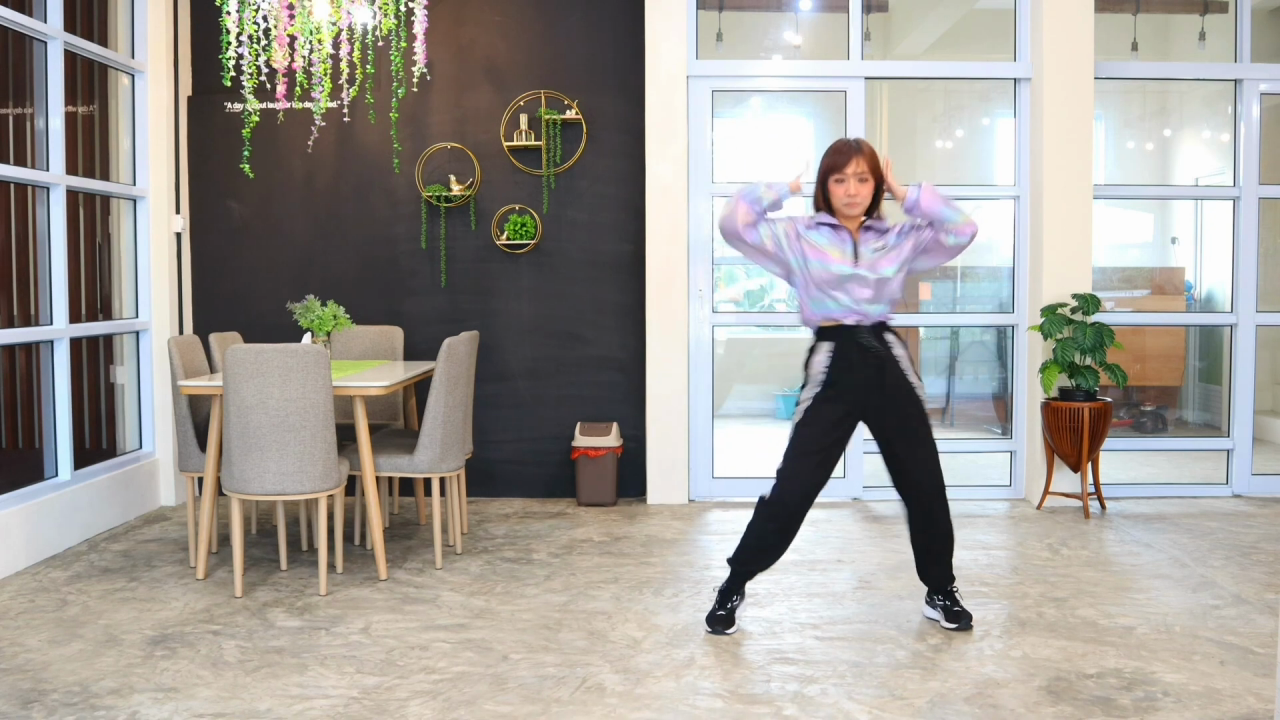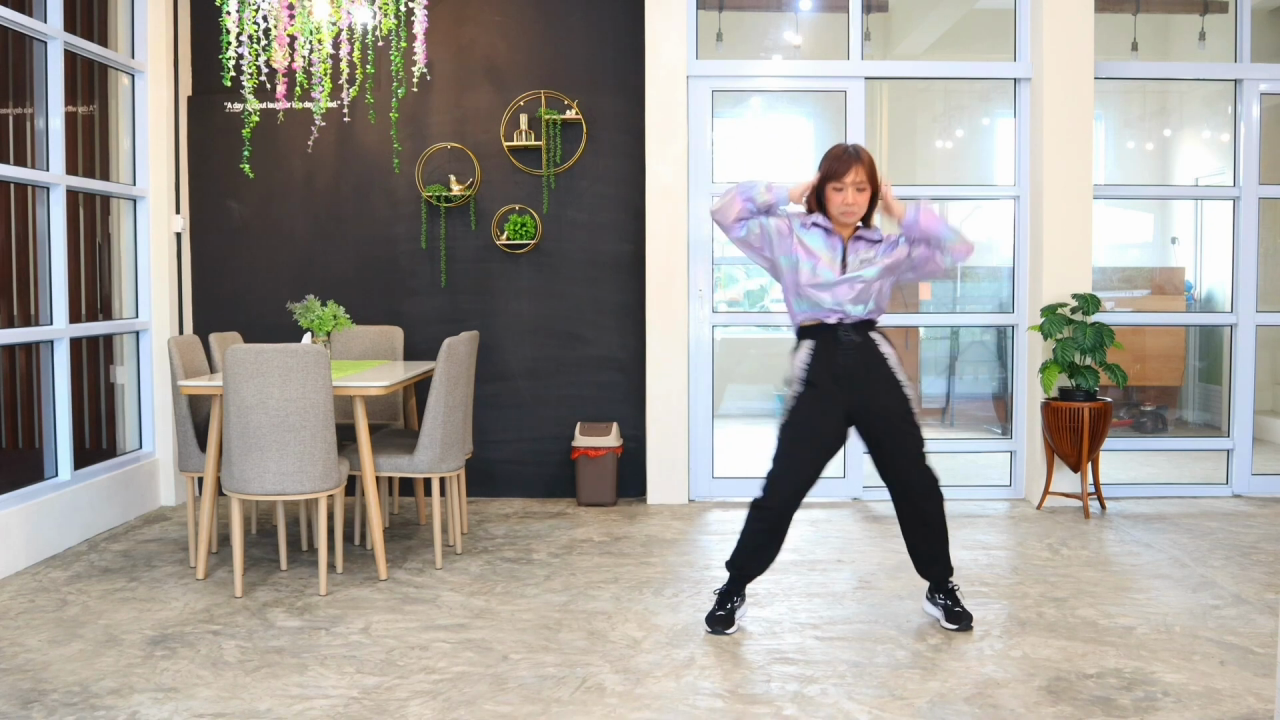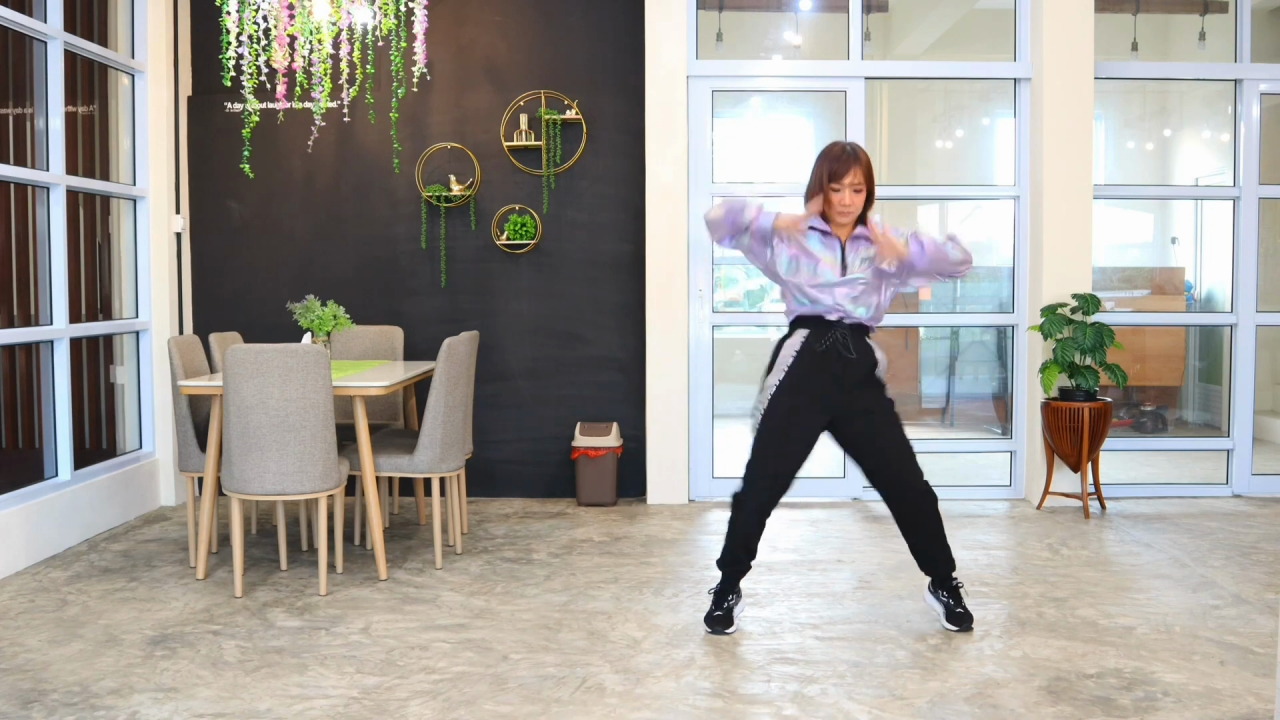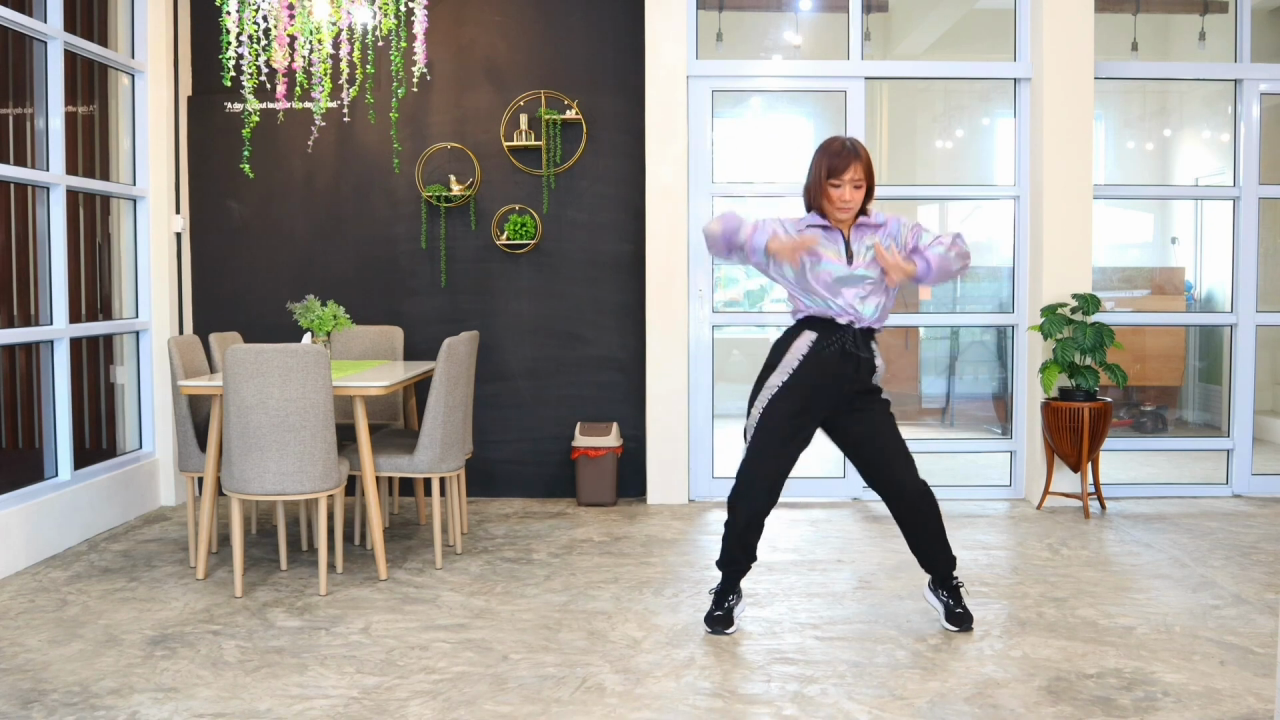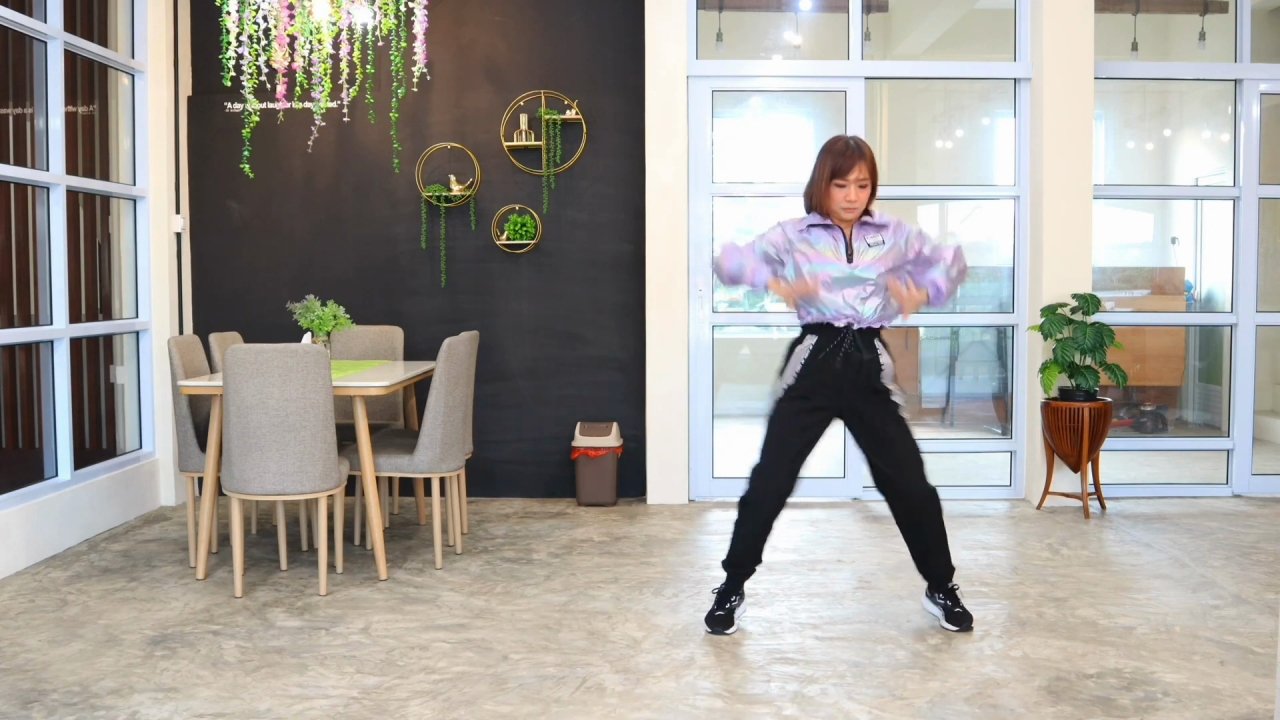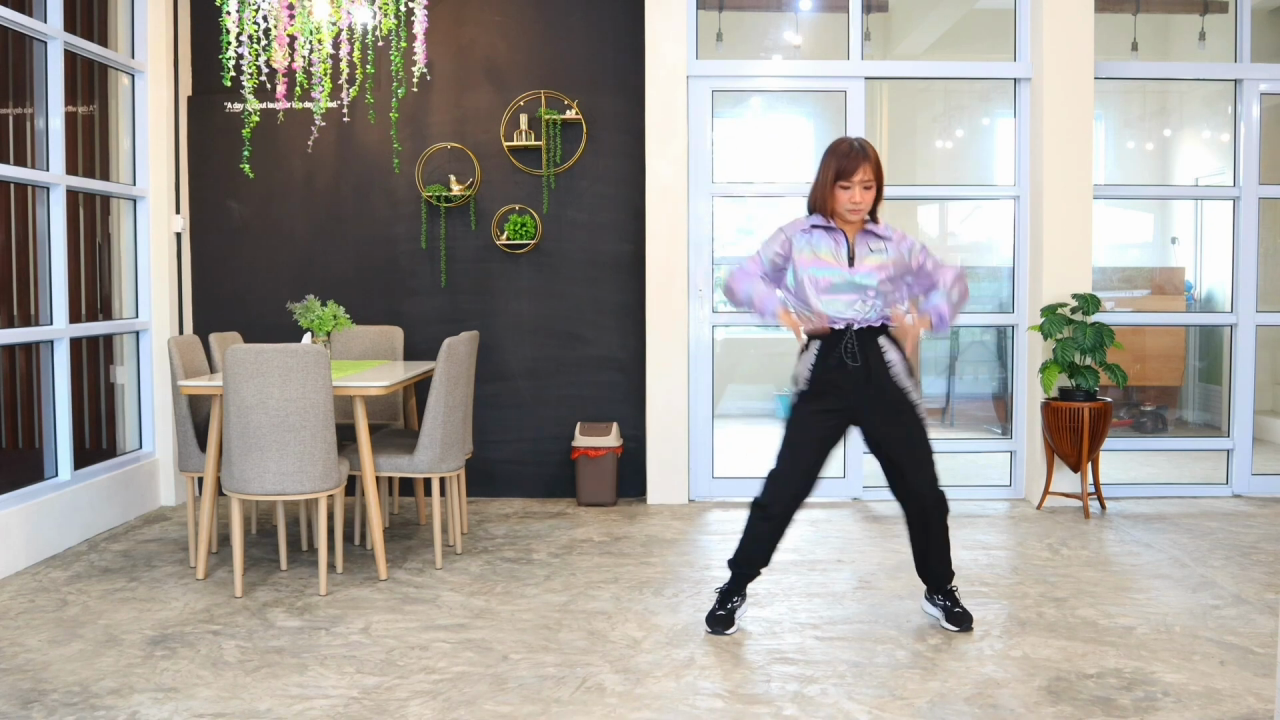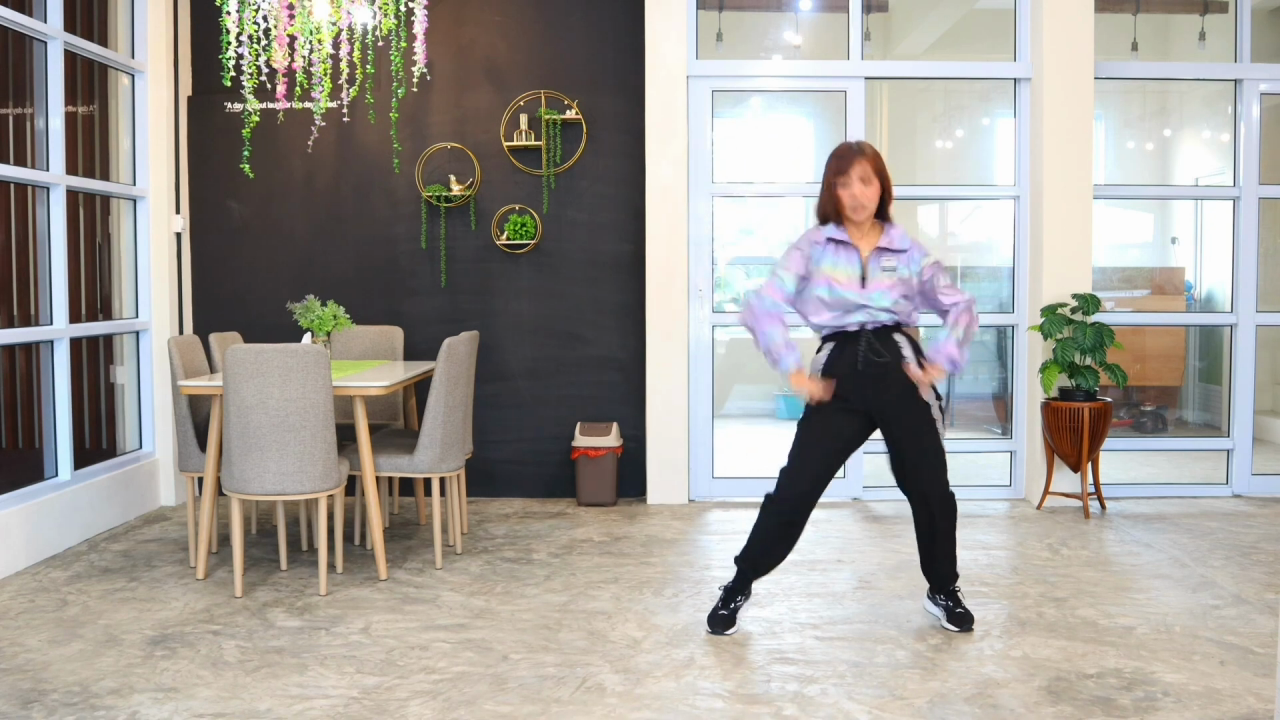
dt=0.1s
person 1, frame 1
left shoulder: (899, 238)
right shoulder: (800, 235)
left elbow: (962, 230)
right elbow: (734, 225)
left wrist: (907, 194)
right wrist: (779, 191)
left hip: (886, 363)
right hip: (833, 367)
left knee: (925, 485)
right knee: (792, 490)
left ankle: (940, 591)
right ankle: (734, 586)
person 1, frame 2
left shoulder: (887, 246)
right shoulder: (791, 235)
left elbow: (955, 251)
right elbow: (729, 214)
left wrist: (906, 216)
right wrist: (783, 197)
left hip: (872, 364)
right hip: (818, 366)
left knee: (916, 484)
right knee: (782, 490)
left ankle: (941, 589)
right ankle: (734, 589)
person 1, frame 3
left shoulder: (884, 245)
right shoulder: (790, 239)
left elbow: (957, 260)
right elbow: (721, 220)
left wrist: (906, 252)
right wrist: (777, 222)
left hip: (858, 367)
right hip: (804, 364)
left knee: (907, 483)
right knee: (762, 485)
left ankle: (944, 584)
right ankle: (727, 588)
person 1, frame 4
left shoulder: (888, 232)
right shoulder: (794, 231)
left elbow: (956, 252)
right elbow: (719, 234)
left wrist: (916, 266)
right wrist: (769, 245)
left hip: (859, 371)
right hip: (805, 362)
left knee: (904, 484)
right knee: (756, 486)
left ankle: (946, 584)
right ankle: (728, 588)
person 1, frame 5
left shoulder: (892, 234)
right shoulder: (794, 235)
left elbow: (951, 261)
right elbow: (728, 263)
left wrist: (922, 291)
right wrist: (775, 283)
left hip: (867, 370)
right hip: (813, 367)
left knee: (911, 487)
right knee: (768, 486)
left ankle: (941, 587)
right ankle: (732, 589)
person 1, frame 6
left shoulder: (892, 241)
right shoulder: (797, 236)
left elbow: (950, 283)
right elbow: (739, 280)
left wrist: (925, 317)
right wrist: (785, 312)
left hip: (883, 369)
right hip: (826, 371)
left knee: (921, 489)
right knee: (784, 490)
left ankle: (940, 589)
right ankle: (734, 589)
person 1, frame 7
left shoulder: (907, 250)
right shoulder: (812, 247)
left elbow: (958, 305)
right elbow: (761, 310)
left wrist: (940, 361)
right wrist: (794, 369)
left hip: (897, 372)
right hip: (840, 374)
left knee: (931, 491)
right knee: (794, 491)
left ankle: (943, 590)
right ankle: (738, 587)
